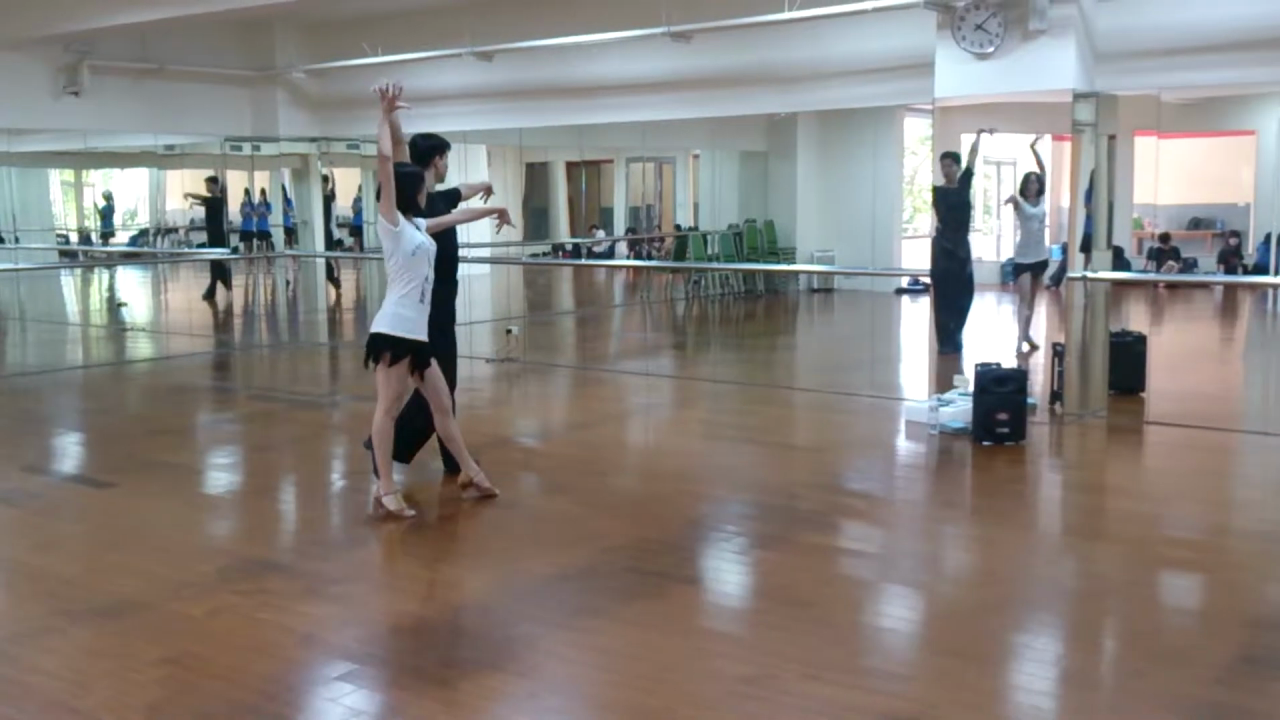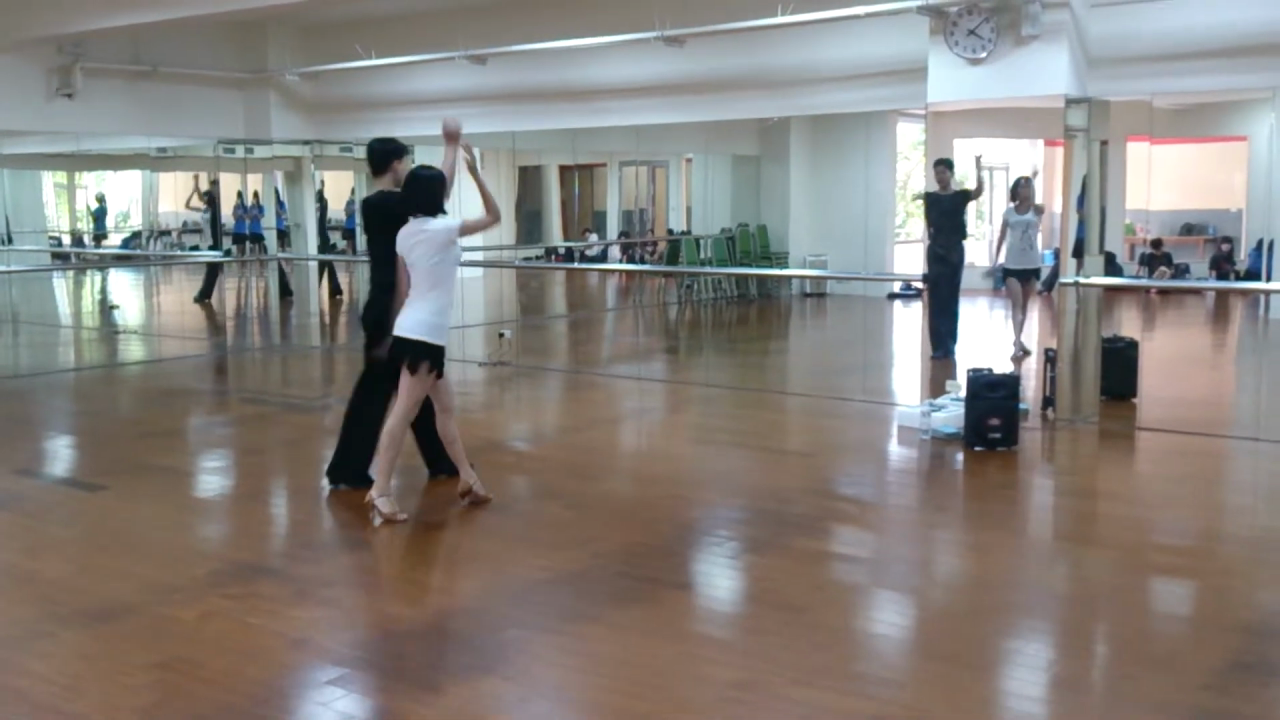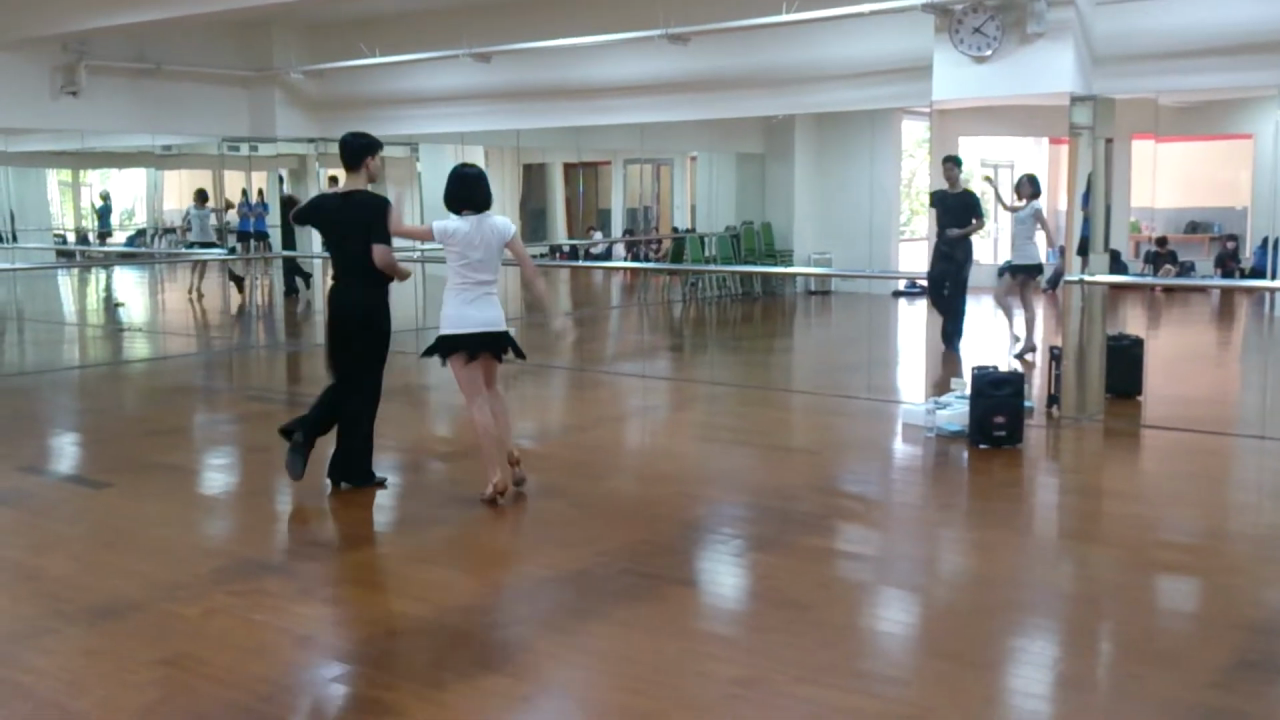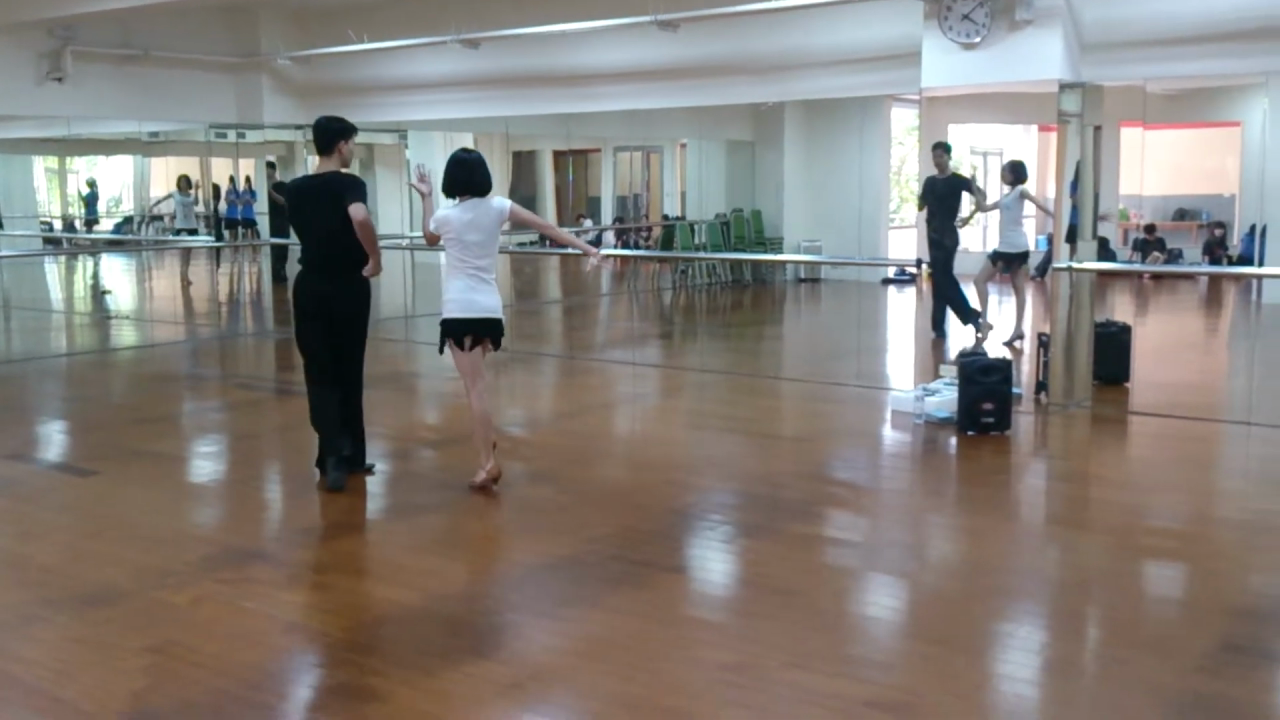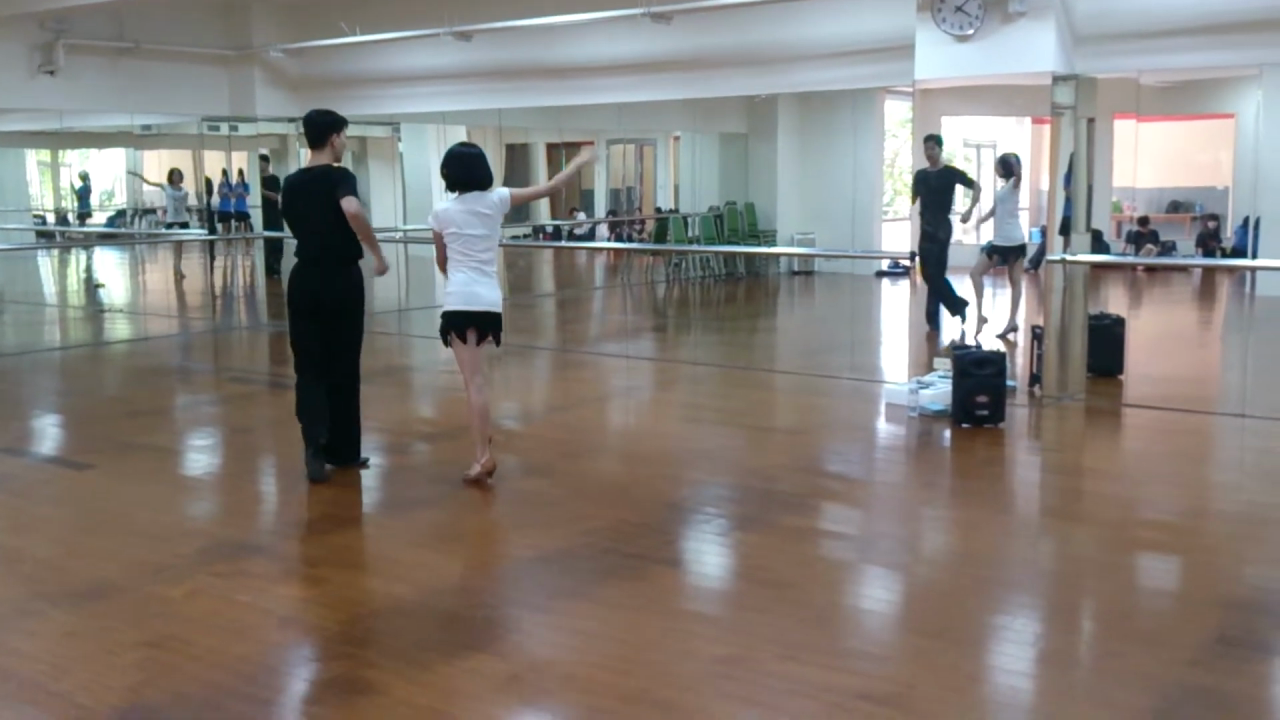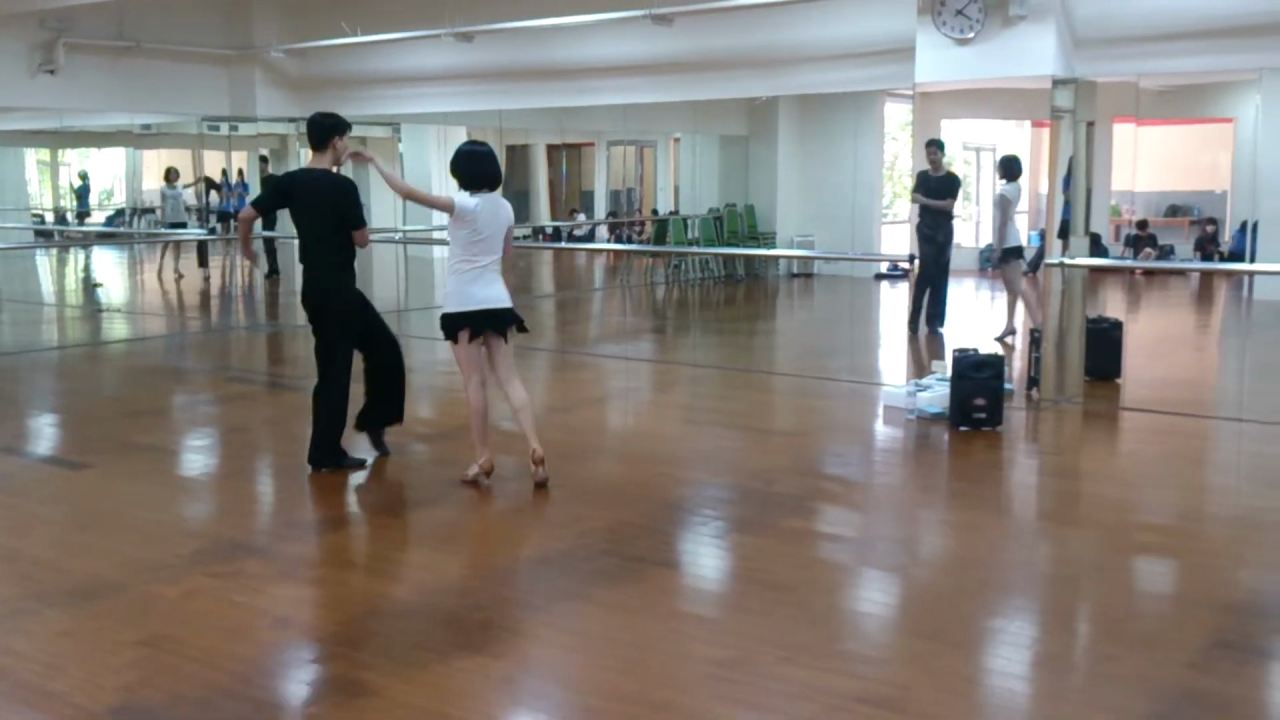
dt=0.5s
person 1, frame 1
left shoulder: (414, 226)
right shoulder: (391, 222)
left elbow: (451, 219)
right elbow: (386, 161)
left wrist: (490, 209)
right wrist: (386, 116)
left hip: (416, 333)
right hip: (394, 331)
left knee: (443, 405)
right knee: (388, 408)
left ankle: (469, 471)
right ankle: (385, 489)
person 1, frame 2
left shoulder: (405, 233)
right shoulder: (444, 227)
right elbow: (493, 216)
right wrist: (473, 169)
left hip: (412, 330)
right hip: (424, 333)
left knee: (446, 407)
right knee: (404, 412)
left ankle: (467, 479)
right ankle: (380, 490)
person 1, frame 3
left shoulder: (449, 228)
right shoulder: (502, 226)
left elbow: (397, 230)
right elbow: (531, 273)
right wrist: (554, 314)
left hip: (457, 325)
right hip: (492, 323)
left knee: (477, 401)
right knee: (492, 390)
left ankle: (497, 476)
right ankle: (510, 459)
person 1, frame 4
left shoulder: (445, 217)
right shoulder: (498, 207)
left elbow: (430, 239)
right elbow: (547, 228)
left wrist: (426, 197)
right wrist: (587, 248)
left hip: (459, 309)
right hip: (489, 307)
left knee: (475, 386)
right knee: (476, 383)
left ankle: (488, 464)
right ankle: (487, 445)
person 1, frame 5
left shoulder: (442, 213)
right shoulder: (498, 200)
left elbow: (442, 263)
right elbow: (550, 188)
right wrist: (579, 162)
left hip: (459, 302)
right hip: (489, 301)
left knee: (474, 380)
right knee: (479, 377)
left ankle: (484, 459)
right ankle: (484, 449)
person 1, frame 6
left shoulder: (463, 206)
right shoulder: (504, 207)
left elbow: (406, 191)
left wrist: (374, 159)
left hip: (464, 304)
right hip: (498, 302)
left knee: (474, 381)
right knee: (509, 378)
left ankle: (483, 459)
right ankle: (534, 447)
person 2, frame 1
left shoulder: (442, 197)
left elbow: (466, 191)
left wrist: (483, 187)
left hip: (442, 302)
right hip: (427, 305)
left knee: (443, 381)
left ankle: (452, 458)
right ankle: (389, 443)
person 2, frame 2
left shoulder: (371, 204)
right shoulder: (394, 202)
right wrist: (452, 146)
left hip: (383, 308)
right hip: (389, 312)
right knee: (376, 389)
left ankle: (441, 461)
right ankle: (348, 470)
person 2, frame 3
left shoulder: (322, 203)
right shoulder: (377, 204)
left elbow: (295, 216)
right elbow: (382, 259)
right wrist: (400, 272)
left hip: (340, 300)
right hip: (369, 305)
left knee: (346, 380)
right knee: (363, 387)
left ankle: (304, 432)
right ankle: (351, 469)
person 2, frame 4
left shoulder: (295, 189)
right shoulder: (350, 185)
right elbow: (360, 218)
right wrist: (375, 259)
left hip: (309, 288)
right hip: (347, 288)
left knee: (319, 373)
right knee: (347, 373)
left ankle: (334, 453)
right ankle: (347, 455)
person 2, frame 5
left shoulder: (292, 184)
right shoulder: (340, 177)
right elbow: (352, 211)
right wrist: (376, 254)
left hip: (303, 279)
right hip: (341, 279)
left knee: (309, 366)
right knee: (342, 366)
left ankle: (316, 446)
right ankle: (341, 450)
person 2, frame 6
left shoulder: (290, 182)
right shoulder: (342, 186)
left elbow: (246, 215)
right elbow: (362, 240)
left wrist: (246, 247)
left hip: (322, 282)
right hip: (334, 285)
left knee: (384, 347)
right knee: (334, 367)
left ankle: (374, 421)
right ankle: (325, 454)
person 3, frame 1
left shoulder: (965, 184)
right shoulder: (938, 192)
left elbow: (972, 157)
right elbow: (942, 216)
left wrist: (979, 135)
left hip: (962, 244)
right hip: (943, 245)
left knee: (965, 293)
right knee: (943, 295)
left ankle: (954, 337)
right ankle: (947, 341)
person 3, frame 2
left shoulder: (960, 196)
right shoulder: (930, 198)
left elbow: (979, 192)
left wrist: (978, 168)
left hip: (955, 251)
right hip: (937, 250)
left knee: (951, 299)
right knee: (937, 300)
left ankle: (948, 344)
right ankle: (940, 346)
person 3, frame 3
left shoulder: (969, 197)
right shoulder: (938, 195)
left elbow: (980, 223)
left wrist: (961, 232)
left hip: (961, 248)
right hip: (942, 247)
left knee: (956, 293)
right knee: (934, 290)
left ankle: (952, 338)
right ankle: (951, 335)
person 3, frame 4
left shoulder: (957, 180)
right shoulder: (929, 182)
left elbow: (981, 196)
right elbow: (920, 206)
left hip: (948, 234)
right hip: (933, 233)
left knee: (941, 279)
right knee: (945, 278)
left ankle: (939, 325)
right ankle: (971, 317)
person 3, frame 5
left shoulder: (951, 173)
right shoulder: (920, 175)
left elbow: (976, 188)
right elbow: (912, 200)
left wrist: (969, 211)
left hip: (942, 226)
right hip: (925, 226)
left knee: (935, 272)
right knee: (929, 272)
left ankle: (933, 317)
right ankle: (957, 305)
person 3, frame 6
left shoulder: (952, 179)
right shoulder: (922, 176)
left elbow: (949, 205)
right elbow: (912, 197)
left wrist: (924, 201)
left hip: (943, 229)
right hip: (925, 227)
left knee: (939, 274)
right knee: (927, 267)
left ankle: (934, 319)
right ankle: (916, 313)
person 4, frame 1
left shoulder: (1042, 201)
right shoulder: (1019, 202)
left elbow: (1043, 171)
right elbow: (1011, 199)
left wrist: (1033, 149)
right wrist: (1011, 199)
left hip: (1040, 256)
right hip: (1023, 257)
left knee: (1032, 298)
right knee: (1024, 298)
left ankle: (1026, 334)
right ankle: (1020, 338)
person 4, frame 2
left shoulder: (1037, 210)
right shoulder: (1009, 211)
left elbow: (1033, 202)
right elbow: (1001, 237)
left wrist: (1030, 181)
left hip: (1031, 263)
right hip: (1012, 264)
left knee: (1024, 304)
right knee: (1016, 304)
left ankle: (1019, 340)
right ankle: (1017, 343)
person 4, frame 3
left shoulder: (1035, 207)
right shoulder: (1024, 208)
left elbow: (1047, 230)
right elbow: (1008, 207)
right wrist: (995, 188)
left hip: (1026, 260)
right hip: (1019, 260)
left knee: (1000, 295)
right knee: (1026, 301)
left ankle: (1012, 332)
right ankle: (1029, 341)
person 4, frame 4
left shoulder: (1020, 191)
right shoulder: (1006, 197)
left elbow: (1038, 203)
right elbow: (984, 208)
left wrist: (1055, 217)
left hip: (1014, 247)
right hip: (1007, 247)
left knee: (980, 280)
right knee: (1019, 288)
left ankle: (984, 320)
right ankle: (1018, 329)
person 4, frame 5
left shoulder: (1014, 184)
right shoulder: (1002, 189)
left elbow: (1018, 175)
right elbow: (992, 213)
left wrist: (1013, 161)
right wrist: (975, 224)
left hip: (1009, 241)
right hip: (1001, 240)
left knee: (976, 273)
right knee: (1015, 281)
left ankle: (980, 315)
right ankle: (1012, 321)
person 4, frame 6
left shoulder: (1005, 192)
right shoulder: (1015, 186)
left elbow: (1003, 221)
left wrist: (998, 248)
left hip: (1006, 244)
right hip: (1011, 242)
left knee: (1015, 285)
right knee: (1011, 286)
left ankle: (1036, 321)
right ankle: (1010, 325)
